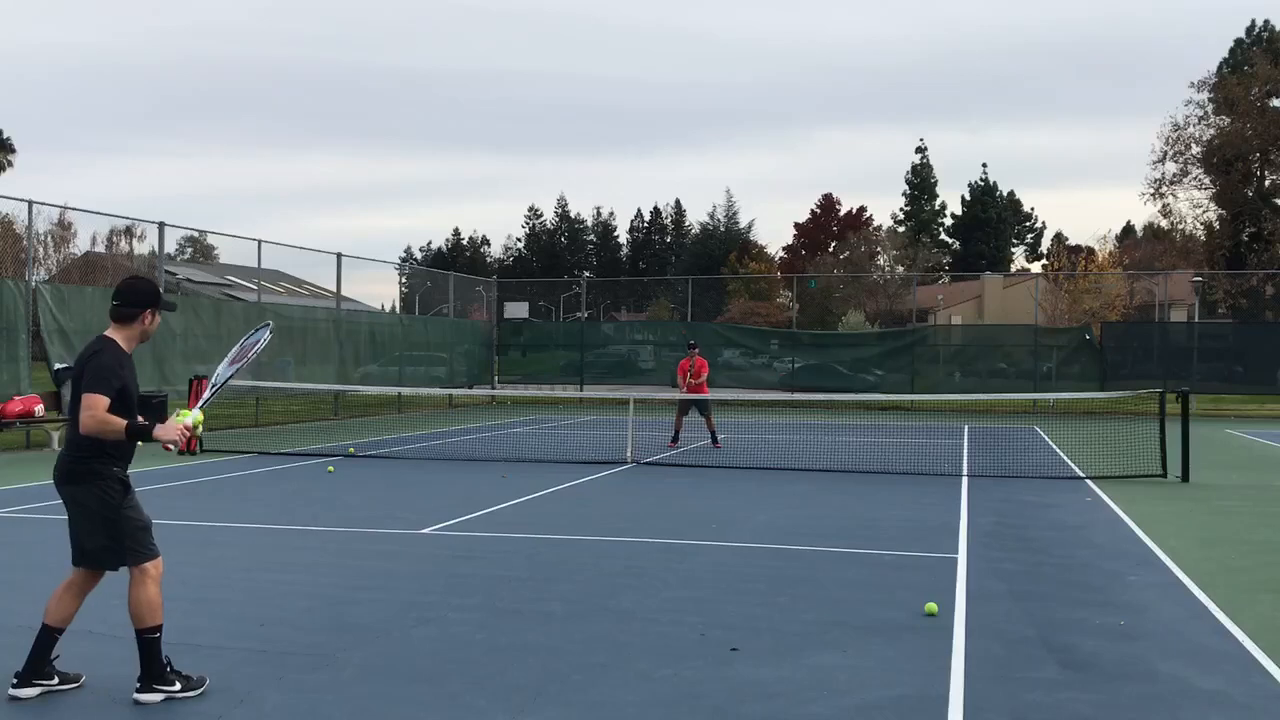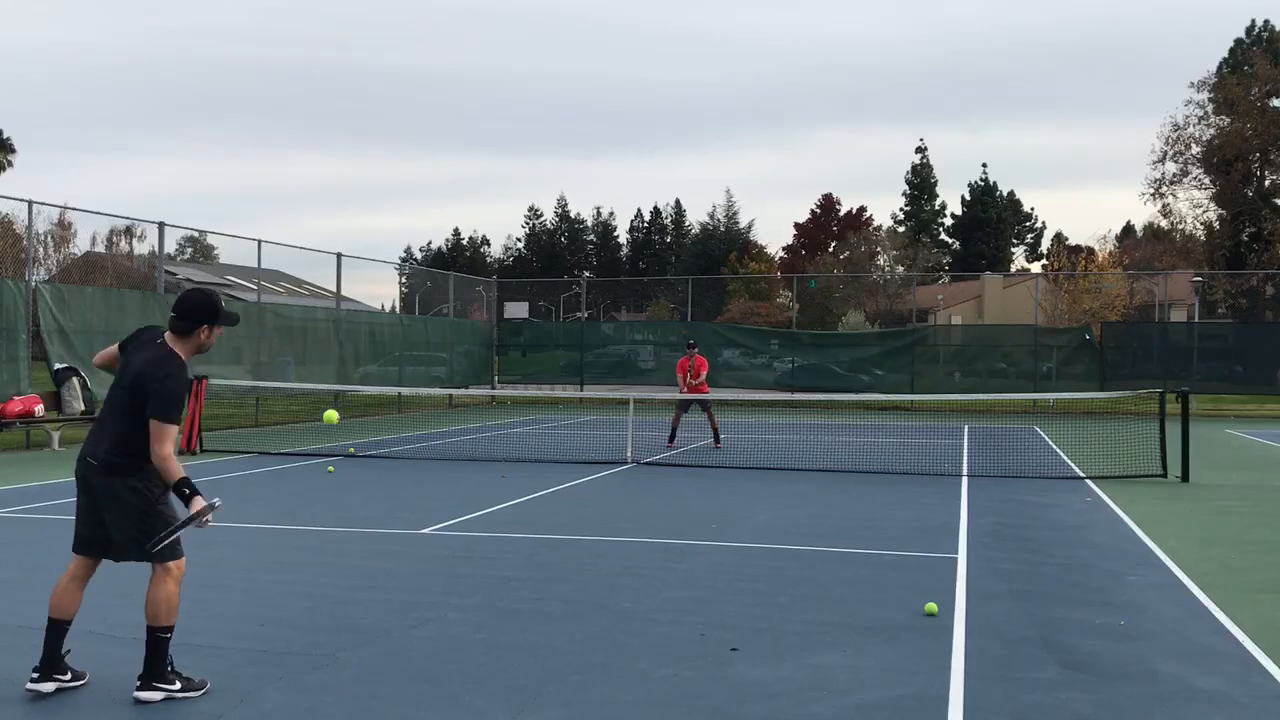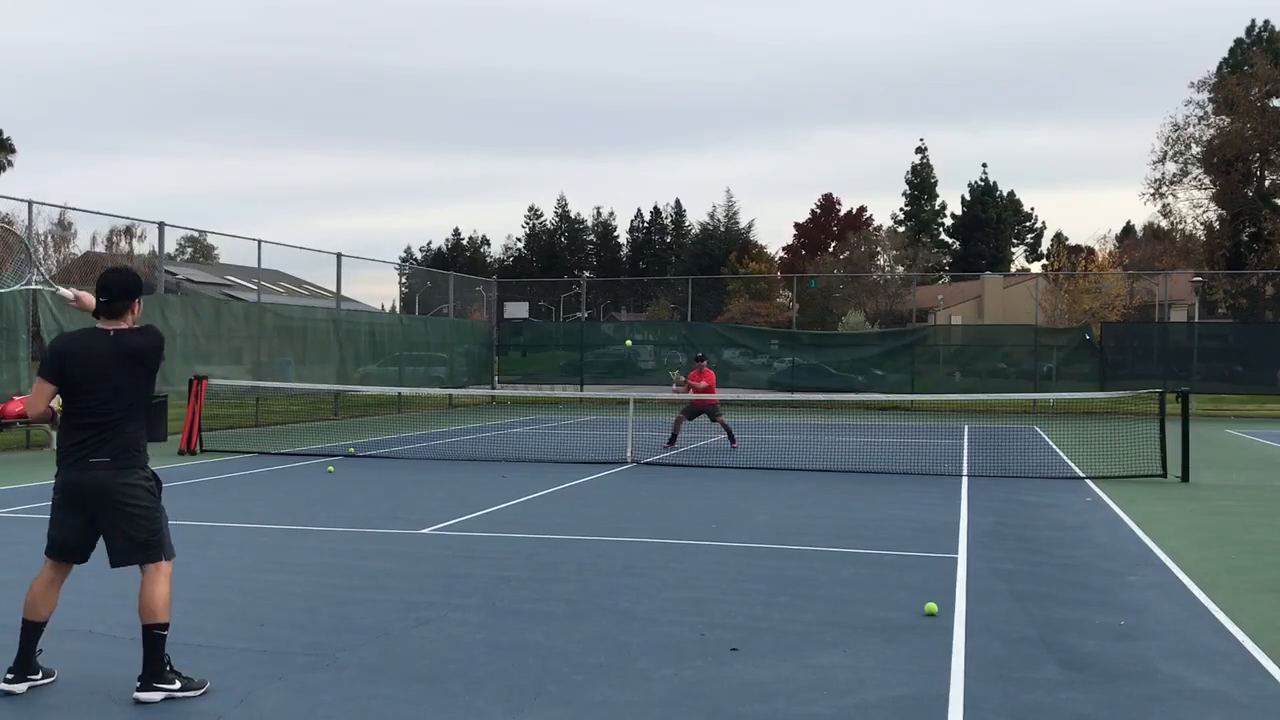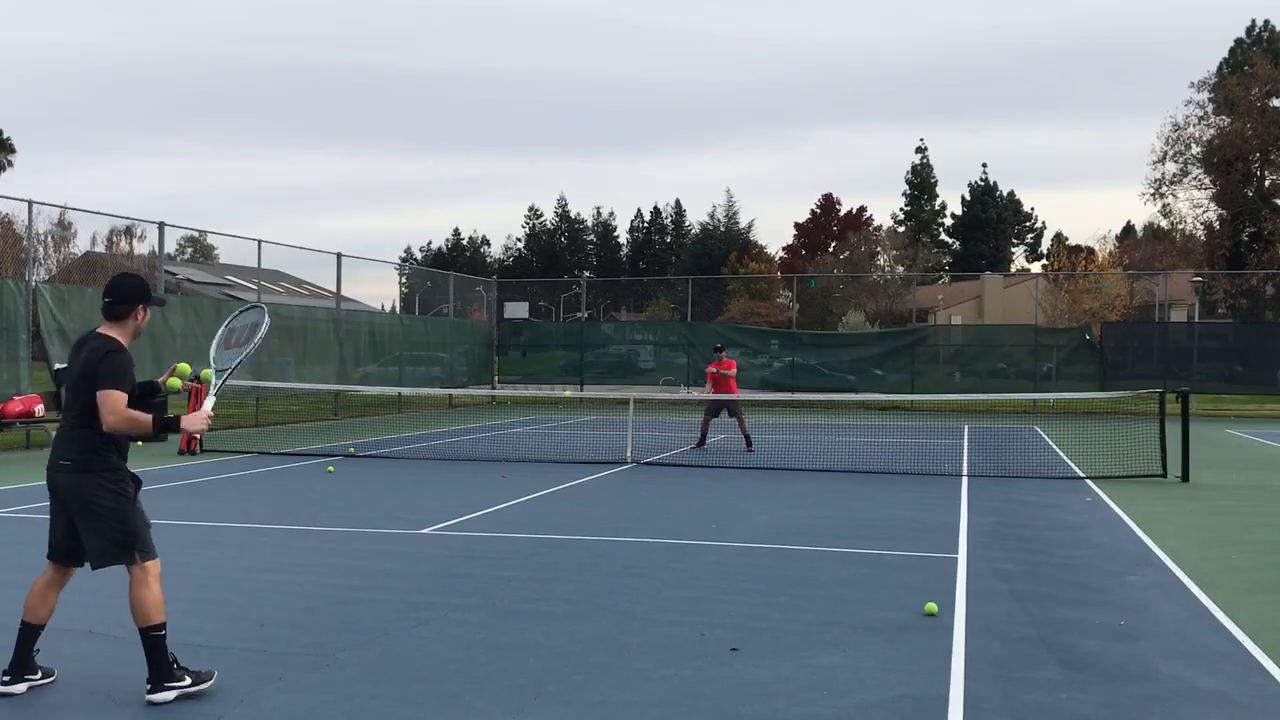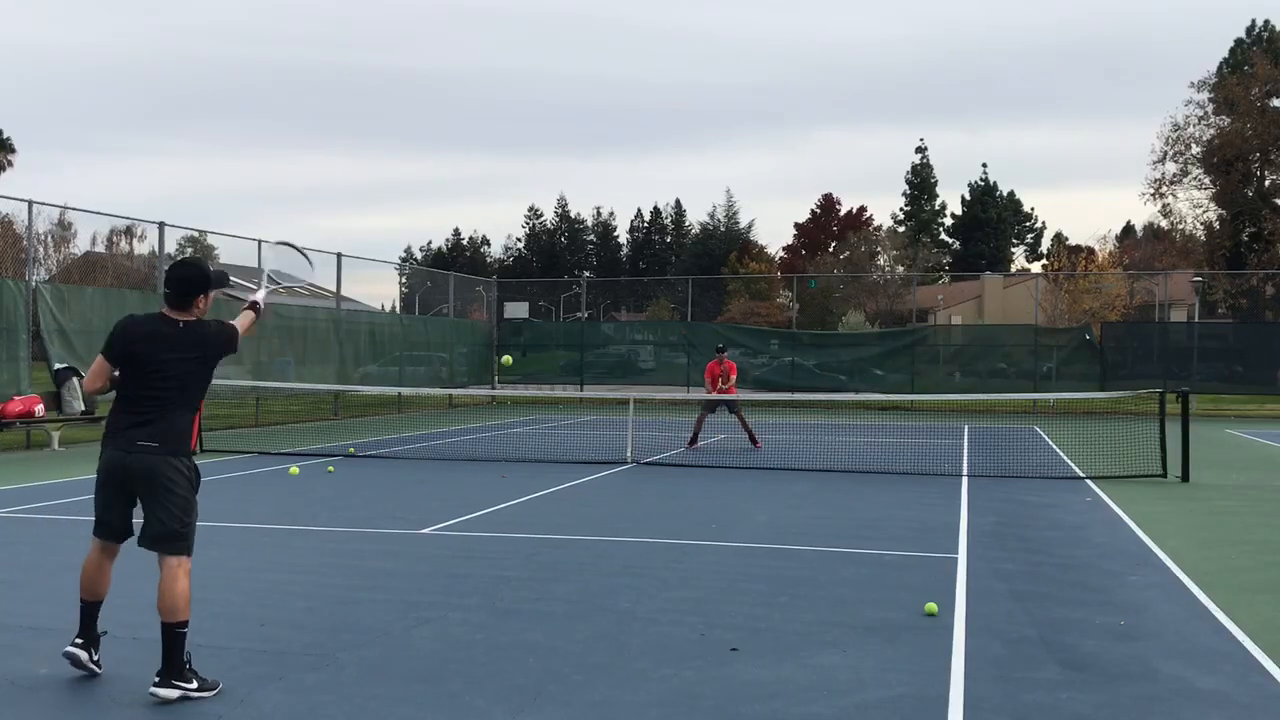
dt=0.5s
person 1, frame 1
left shoulder: (114, 353)
right shoulder: (106, 358)
right elbow: (90, 421)
left wrist: (157, 426)
right wrist: (150, 432)
left hip: (86, 477)
right hip: (95, 479)
left knee: (87, 572)
right knee: (147, 568)
left ankle: (34, 672)
right ankle: (154, 677)
person 1, frame 2
left shoulder: (145, 340)
right shoulder: (171, 380)
left elbow: (103, 360)
right elbow: (161, 454)
right wrist: (189, 494)
left hip: (93, 467)
right hip: (129, 478)
left knee: (84, 563)
right knee: (170, 566)
left ankle: (50, 665)
right ankle: (157, 676)
person 1, frame 3
left shoulder: (65, 347)
right shoulder: (149, 343)
right wrist: (98, 303)
left hip: (73, 473)
right hip: (125, 474)
left knee: (55, 566)
right knee: (157, 568)
right ankle: (155, 675)
person 1, frame 4
left shoulder: (87, 344)
right shoulder: (113, 355)
right elbow: (114, 420)
left wrist: (153, 386)
right wrist: (176, 423)
left hip: (65, 472)
right hip: (98, 476)
left knee: (57, 569)
right knee: (146, 567)
right ankle: (164, 675)
person 1, frame 5
left shoulder: (130, 328)
right shoulder: (213, 338)
left elbow: (92, 385)
right elbow: (239, 327)
right wrist: (256, 304)
left hip: (117, 452)
right hip: (161, 462)
left knee: (104, 546)
right knee: (176, 562)
left ankle: (85, 640)
right ankle: (173, 672)
